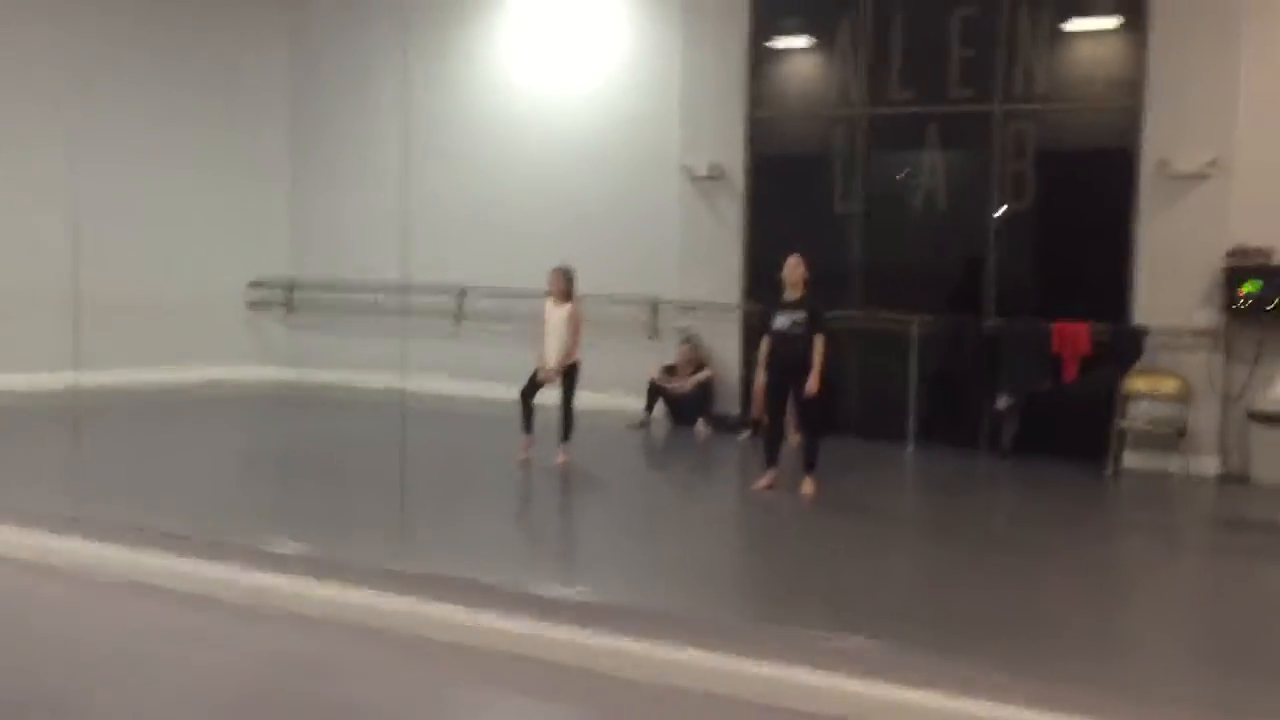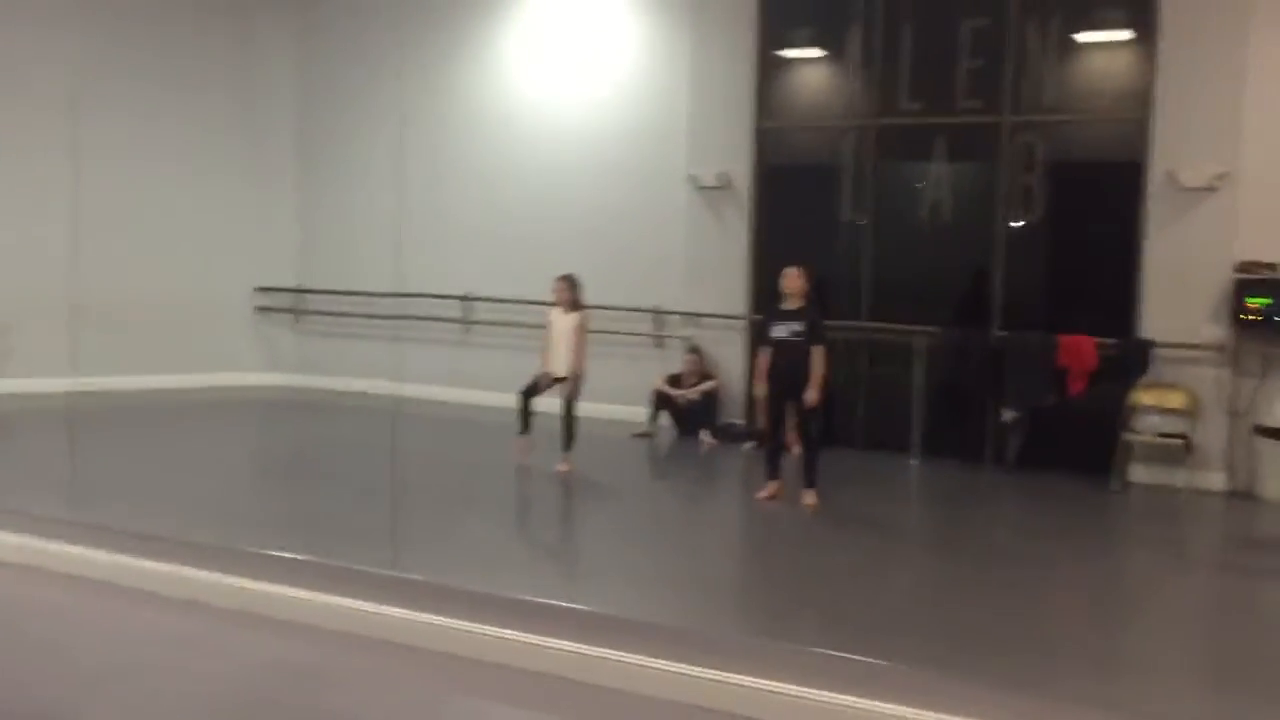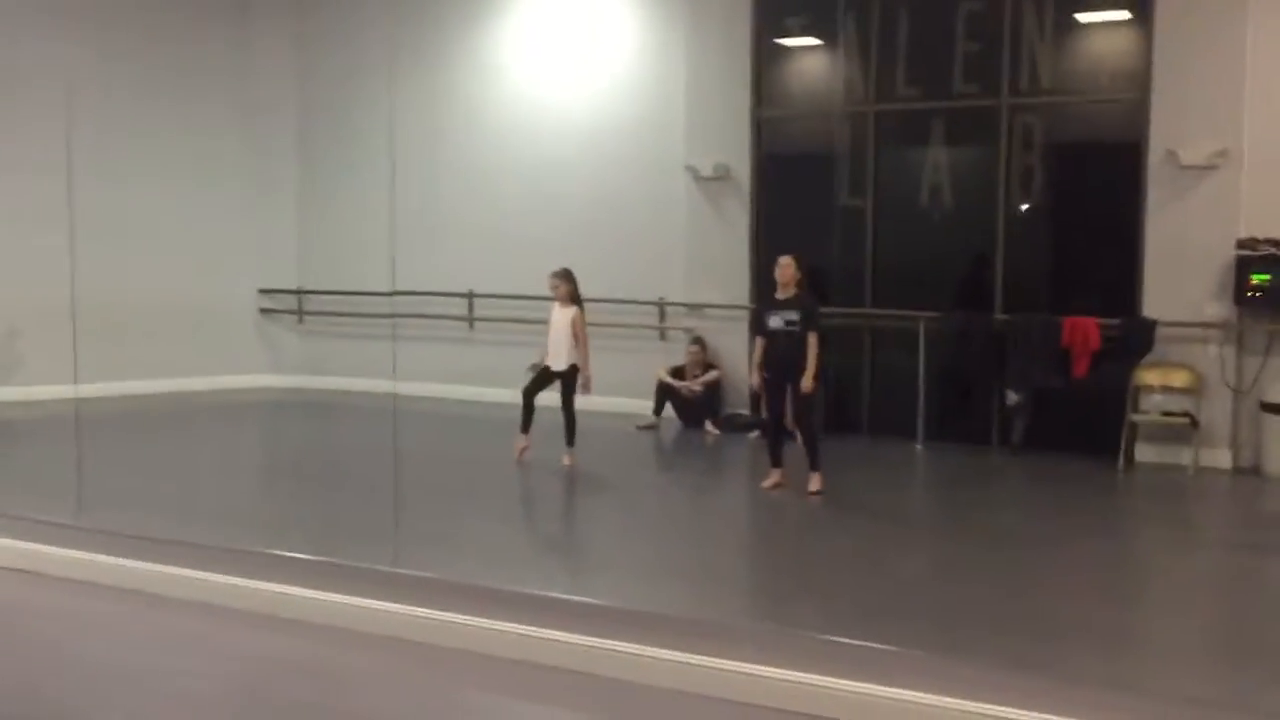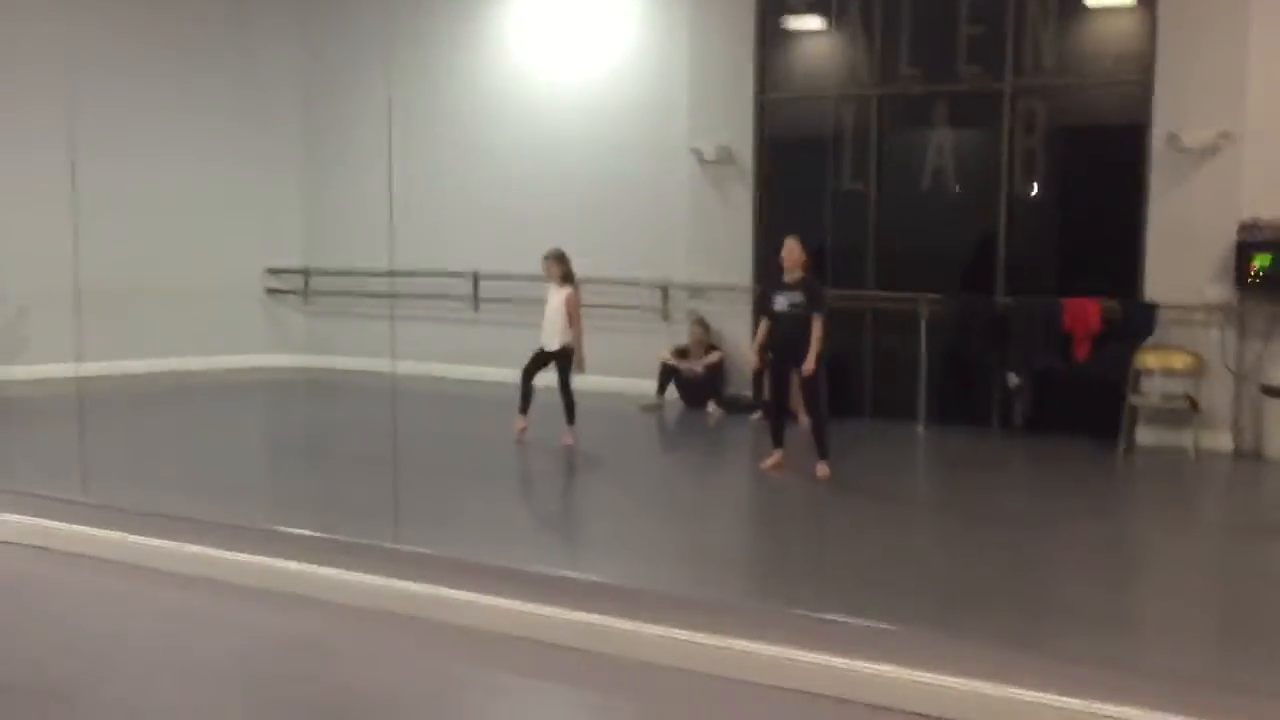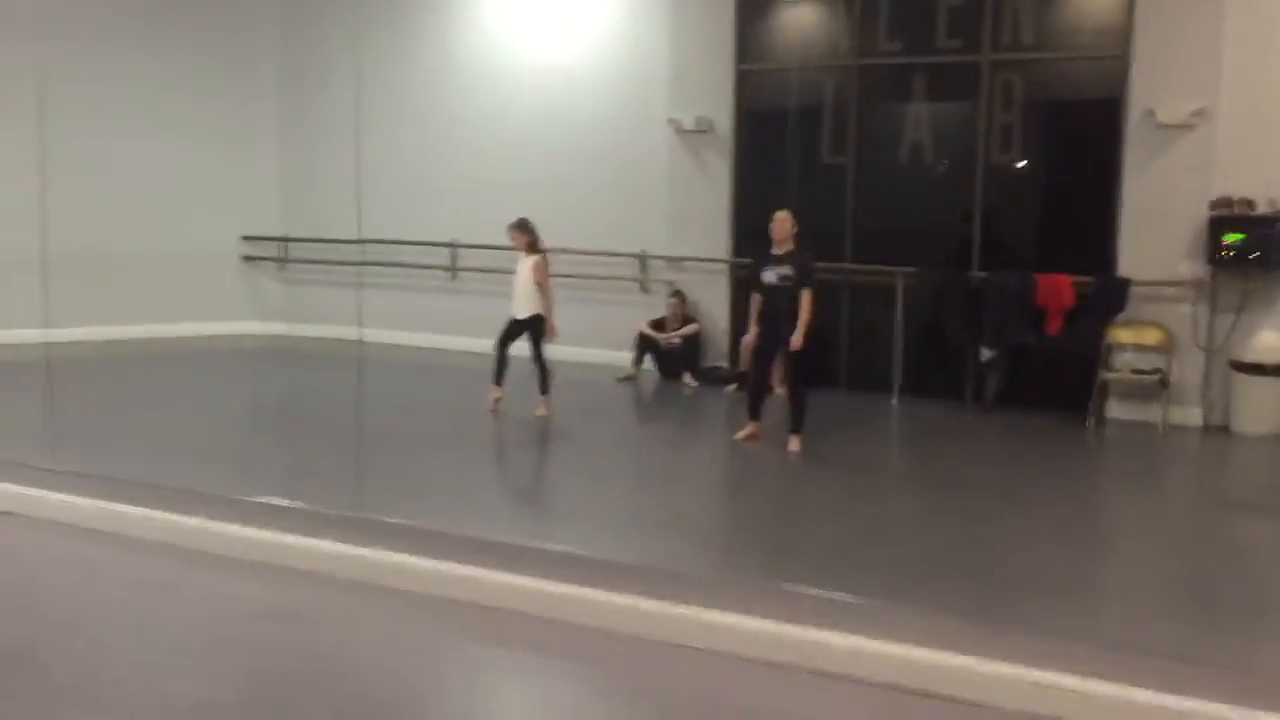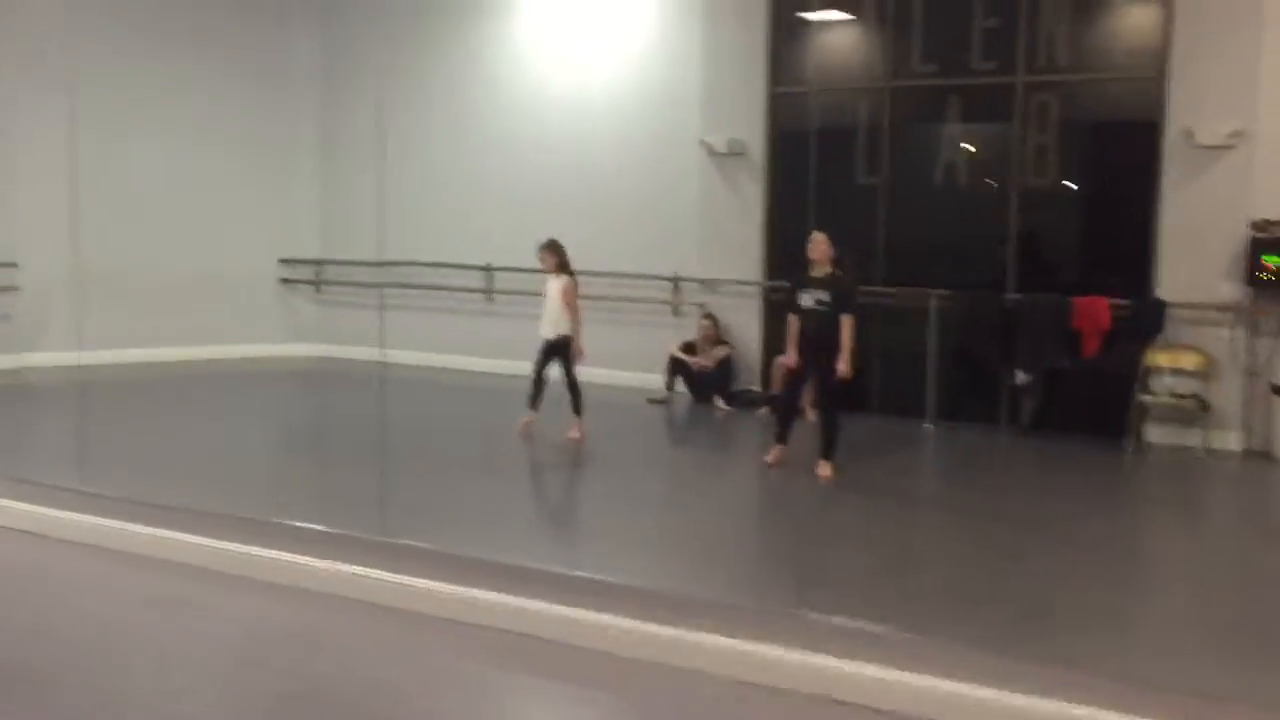
dt=0.3s
person 1, frame 1
left shoulder: (811, 306)
right shoulder: (774, 306)
left elbow: (819, 342)
right elbow: (766, 340)
left wrist: (815, 376)
right wrist: (761, 371)
left hip: (803, 373)
right hip: (777, 372)
left knee: (808, 423)
right knee: (773, 421)
left ankle: (808, 476)
right ankle: (770, 471)
person 1, frame 2
left shoulder: (811, 316)
right shoulder: (772, 316)
left elbow: (818, 353)
right elbow: (765, 351)
left wrist: (815, 386)
right wrist: (760, 381)
left hip: (802, 384)
right hip: (776, 382)
left knee: (807, 434)
right knee: (773, 431)
left ankle: (809, 488)
right ankle: (773, 482)
person 1, frame 3
left shoulder: (805, 304)
right shoulder: (765, 306)
left elbow: (812, 340)
right elbow: (760, 340)
left wrist: (809, 373)
right wrist: (755, 371)
left hip: (799, 371)
right hip: (773, 371)
left knee: (803, 420)
right knee: (774, 420)
left ankle: (815, 473)
right ankle: (776, 471)
person 1, frame 4
left shoulder: (811, 287)
right shoulder: (774, 288)
left elbow: (817, 323)
right elbow: (765, 321)
left wrist: (812, 356)
right wrist: (756, 351)
left hip: (804, 354)
right hip: (778, 353)
left knee: (813, 404)
right knee: (777, 401)
left ankle: (823, 460)
right ankle: (778, 452)
person 1, frame 5
left shoulder: (801, 260)
right shoulder: (763, 261)
left elbow: (806, 297)
right elbow: (757, 296)
left wrist: (800, 330)
right wrist: (753, 325)
left hip: (791, 328)
right hip: (767, 326)
left knee: (794, 379)
right knee: (757, 374)
left ankle: (795, 434)
right ankle: (753, 424)
person 1, frame 6
left shoulder: (839, 283)
right shoulder: (801, 282)
left elbow: (847, 322)
right elbow: (794, 317)
left wrist: (845, 357)
right wrist: (791, 349)
left hip: (828, 353)
right hip: (803, 349)
left knee: (827, 404)
right knee: (788, 396)
left ankle: (825, 459)
right ankle: (780, 447)
person 2, frame 1
left shoulder: (572, 310)
right shoulder: (547, 306)
left elbow: (571, 344)
right elbow: (542, 339)
left wrist: (555, 369)
right wrist: (541, 367)
left hip: (567, 364)
right hip: (547, 363)
left knee: (566, 404)
right knee: (526, 394)
left ankle: (563, 449)
right ankle: (528, 438)
person 2, frame 2
left shoulder: (578, 319)
right shoulder: (553, 314)
left elbow: (579, 351)
right elbow: (547, 345)
left wrist: (572, 380)
right wrist: (545, 373)
left hip: (570, 373)
right hip: (552, 370)
left knee: (568, 413)
right knee: (525, 394)
left ankle: (565, 458)
right ankle: (524, 438)
person 2, frame 3
left shoulder: (575, 312)
right shoulder: (555, 308)
left elbow: (583, 344)
left wrist: (585, 373)
right wrist: (542, 361)
left hip: (568, 367)
right hip: (551, 364)
left knee: (567, 407)
right knee: (528, 393)
left ankle: (569, 451)
right ankle: (523, 437)
person 2, frame 4
left shoulder: (569, 293)
right shoulder: (552, 289)
left elbow: (577, 325)
left wrist: (578, 353)
left hip: (563, 347)
right hip: (547, 345)
left knee: (564, 386)
right knee: (527, 373)
left ankle: (570, 430)
right ankle: (522, 418)
person 2, frame 5
left shoulder: (537, 261)
right shoulder: (521, 258)
left elbow: (546, 292)
left wrist: (549, 321)
left hip: (535, 316)
right hip: (519, 314)
left knee: (537, 355)
right knee: (501, 344)
left ankle: (544, 400)
right ankle: (497, 389)
person 2, frame 6
left shoulder: (566, 282)
right shoulder: (550, 280)
left elbow: (574, 314)
left wrist: (576, 342)
left hip: (563, 338)
right hip: (551, 337)
left knee: (569, 377)
right knee: (539, 371)
left ankle: (578, 423)
right ankle: (531, 413)
